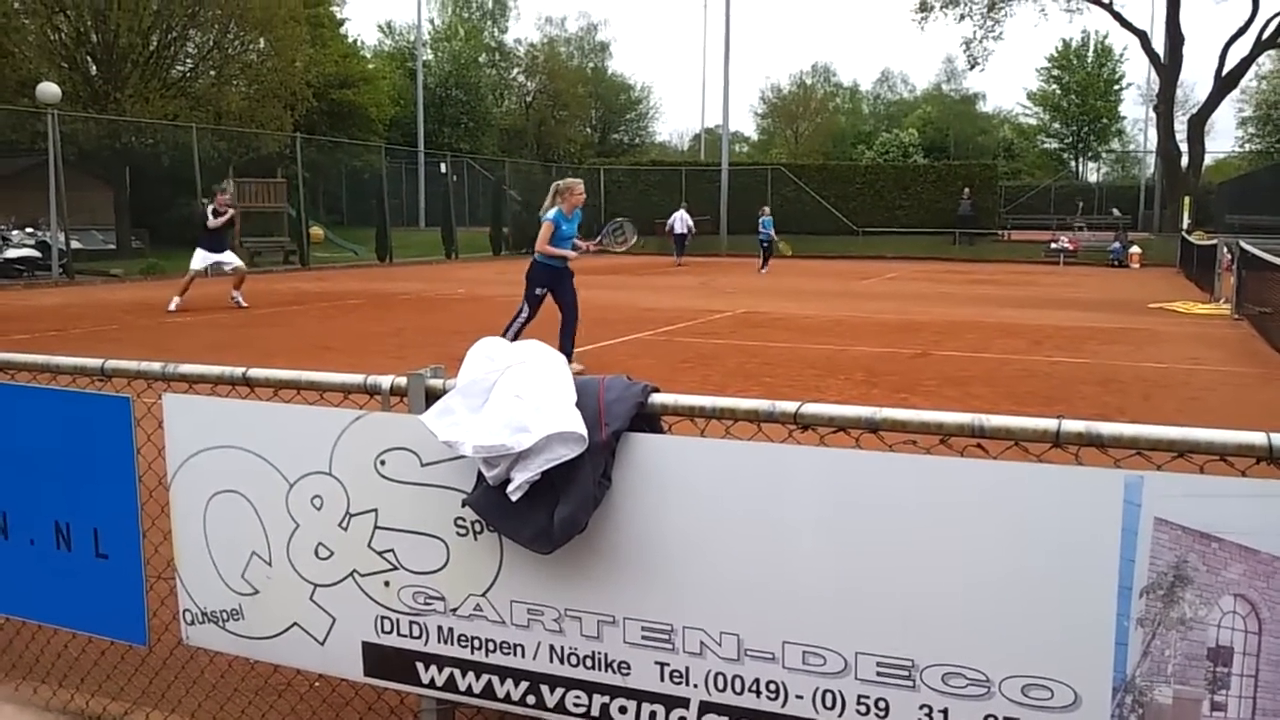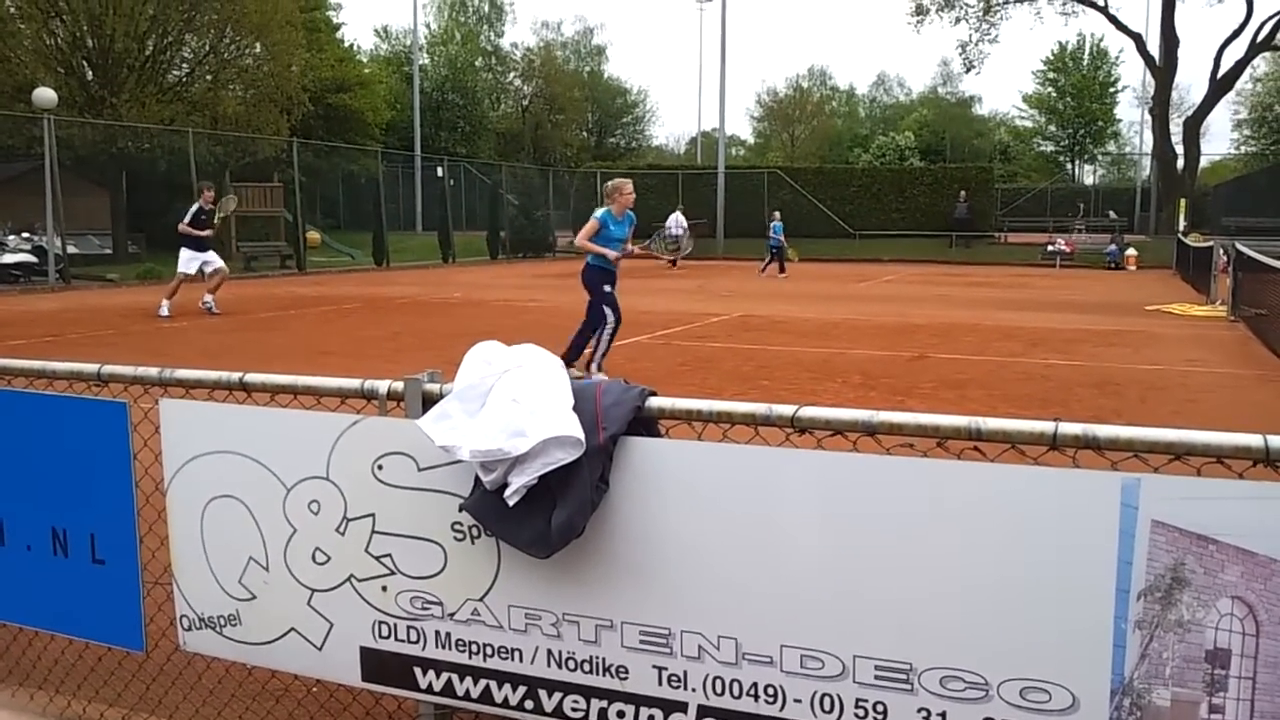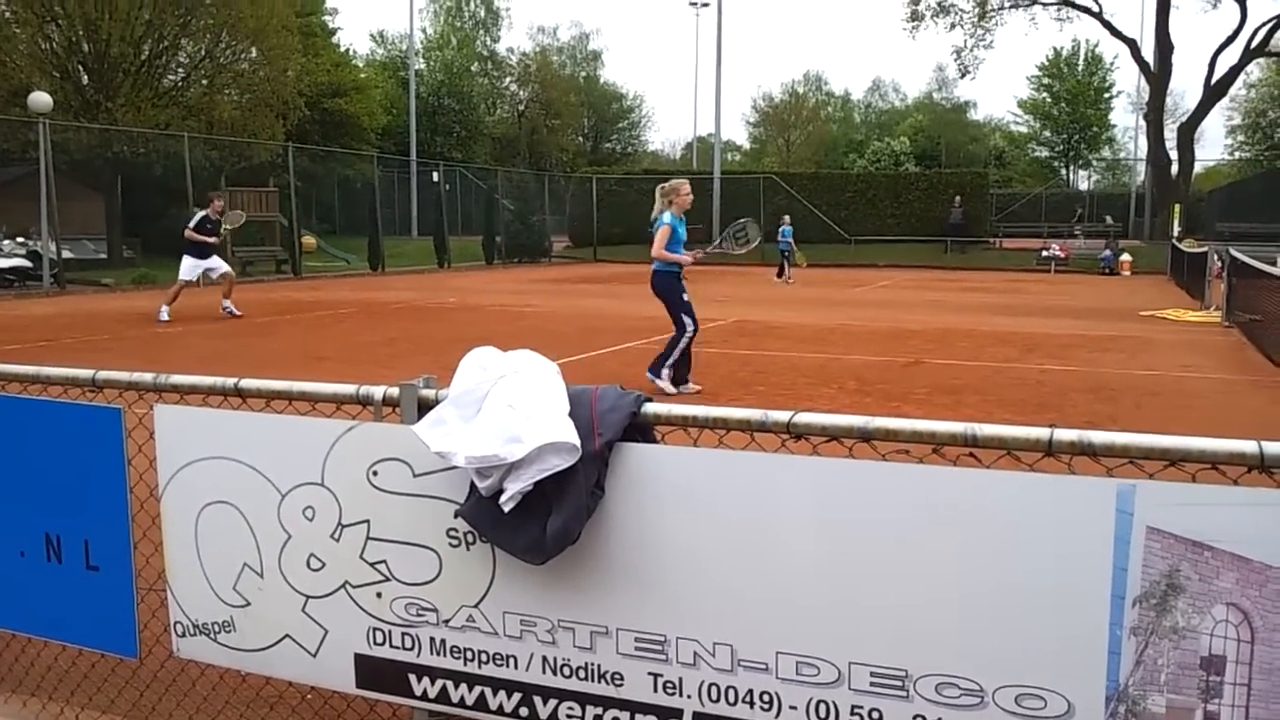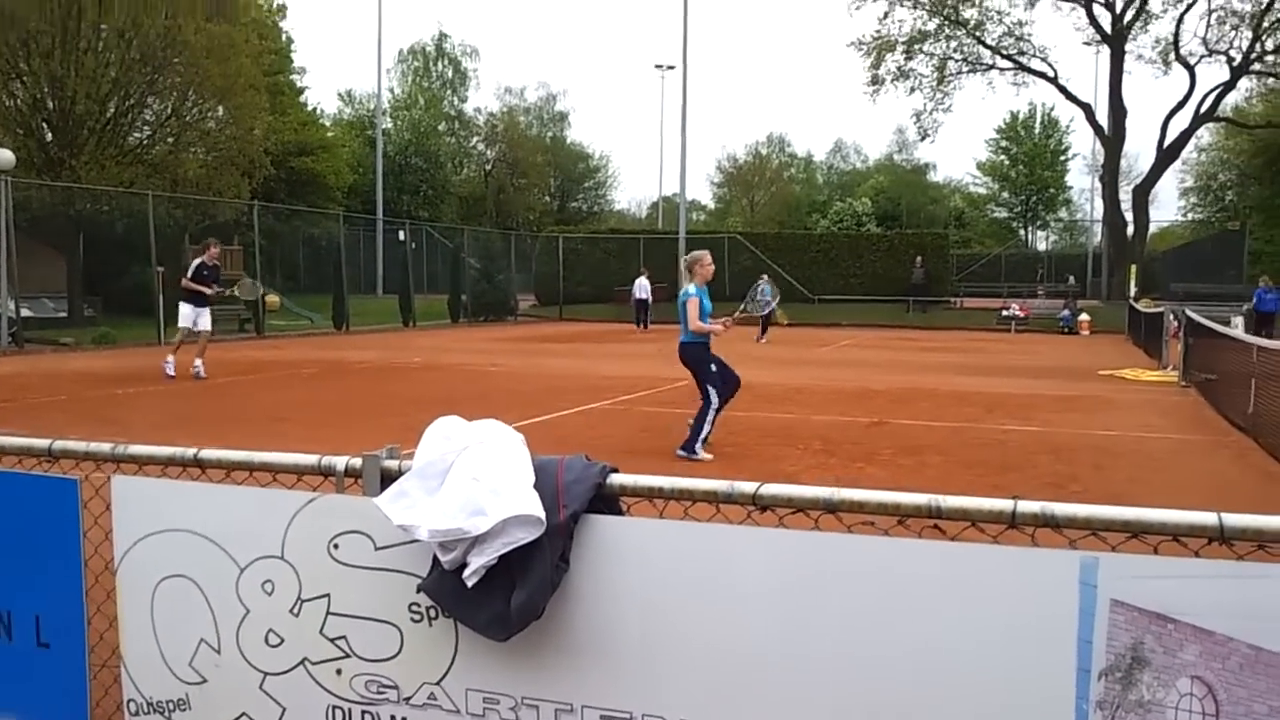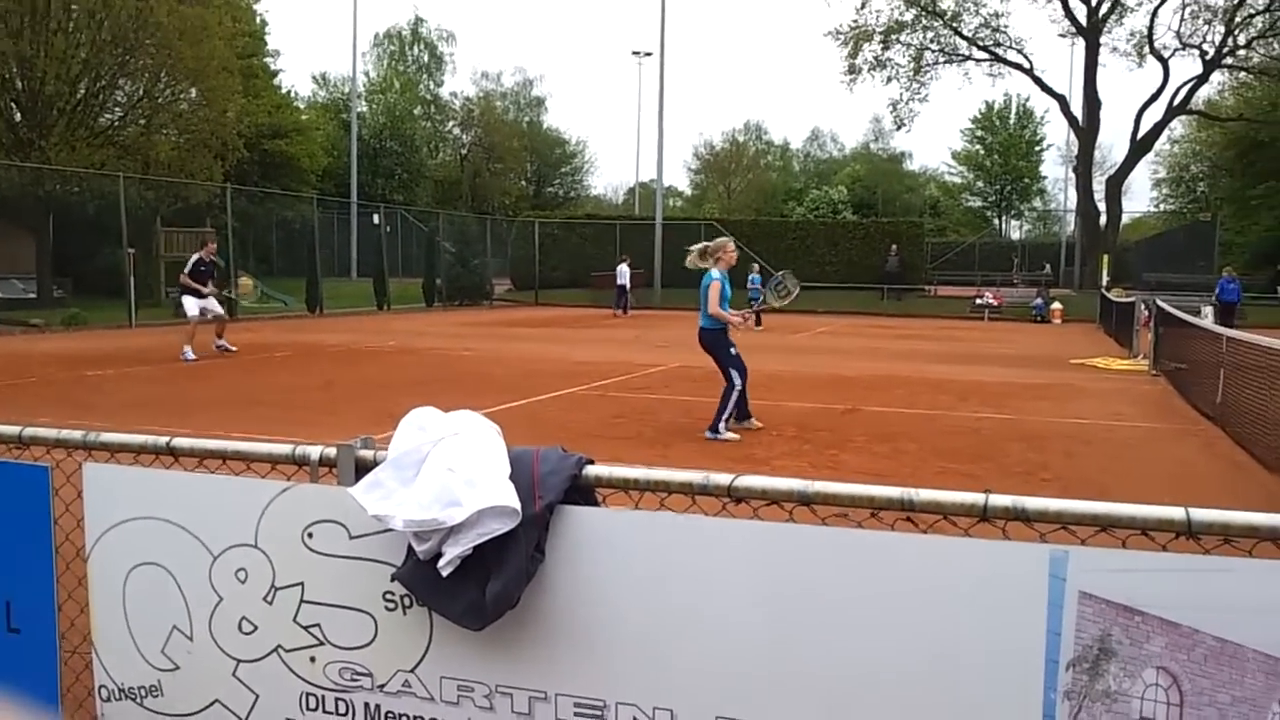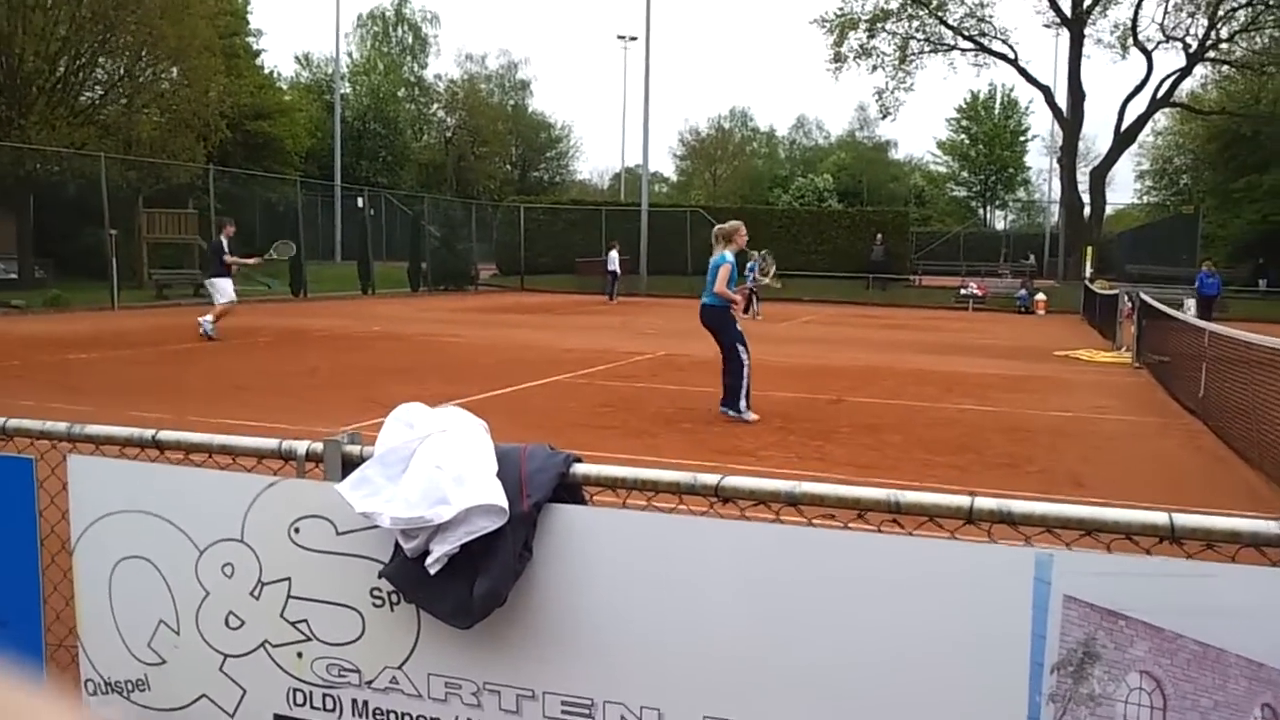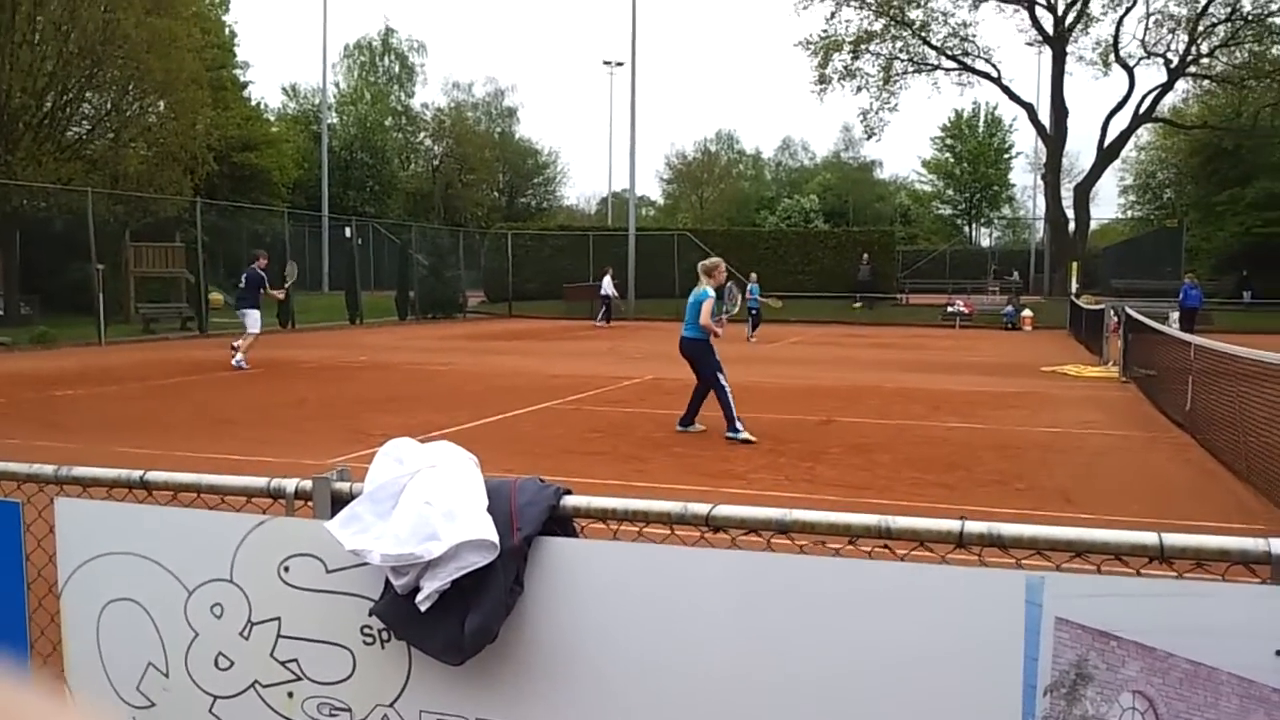
dt=0.3s
person 1, frame 1
left shoulder: (576, 215)
right shoulder: (553, 216)
right elbow: (540, 247)
left wrist: (581, 245)
right wrist: (566, 253)
left hip: (561, 271)
right hip: (542, 270)
left knee: (571, 314)
right knee: (527, 313)
left ankle: (566, 359)
person 1, frame 2
left shoulder: (630, 218)
right shoulder: (602, 216)
right elbow: (579, 241)
left wrist: (633, 250)
right wrist: (606, 252)
left hip: (609, 274)
right hip: (595, 272)
left knee: (593, 321)
right knee: (611, 320)
left ankle: (567, 362)
right ankle: (594, 368)
person 1, frame 3
left shoulder: (680, 219)
right shoulder: (667, 220)
right elbow: (656, 253)
left wrist: (689, 255)
right wrist: (682, 258)
left hip: (673, 278)
right hip: (664, 279)
left knee: (687, 328)
right knee: (688, 327)
left ankle: (679, 380)
right ankle: (660, 370)
person 1, frame 4
left shoulder: (702, 289)
right shoulder: (691, 293)
right elbow: (693, 326)
left wrist: (719, 322)
right wrist: (715, 329)
left hip: (700, 349)
right hip: (693, 350)
left knee: (732, 382)
right knee: (713, 399)
left ankle: (701, 421)
right ankle: (691, 447)
person 1, frame 5
left shoulder: (720, 275)
right shoulder: (715, 277)
right elbow: (713, 310)
left wrist: (734, 314)
right wrist: (732, 320)
left hip: (716, 333)
right hip: (713, 335)
left knee: (740, 373)
right knee: (735, 381)
left ankle: (742, 417)
right ankle: (717, 429)
person 1, frame 6
left shoulder: (719, 256)
right shoulder: (728, 258)
right elbow: (719, 289)
left wrist: (734, 293)
right wrist: (735, 299)
left hip: (708, 311)
right hip: (718, 312)
left knee: (730, 356)
right knee: (741, 358)
left ankle: (729, 402)
right ankle: (739, 408)
person 1, frame 7
left shoulder: (698, 291)
right shoulder: (709, 293)
right elbow: (703, 322)
left wrist: (713, 325)
right wrist: (716, 330)
left hip: (687, 343)
right hip: (698, 345)
left knee: (705, 382)
right knee: (721, 386)
left ankle: (686, 422)
right ankle: (736, 429)
